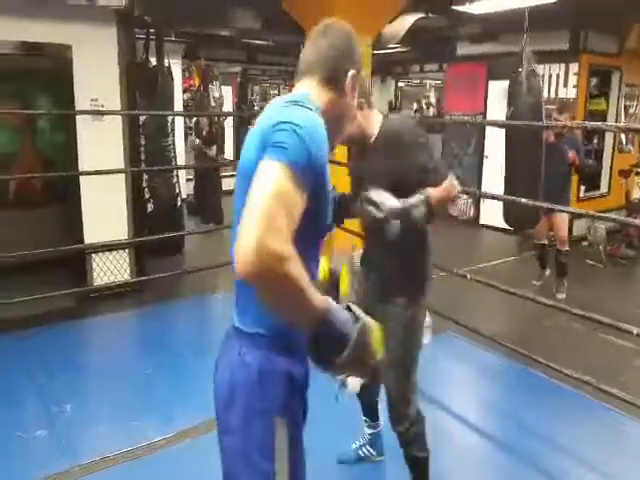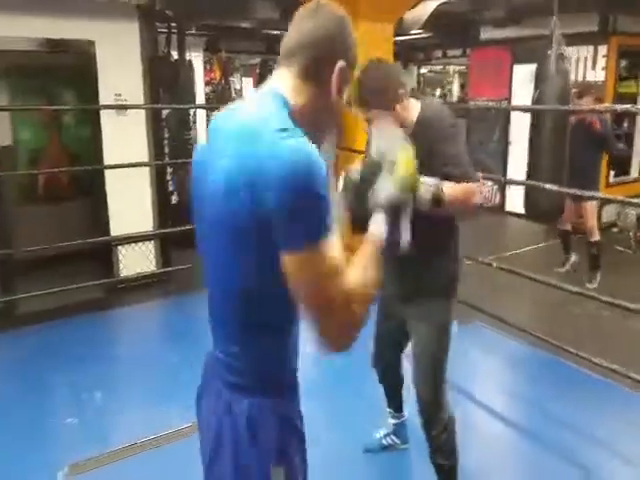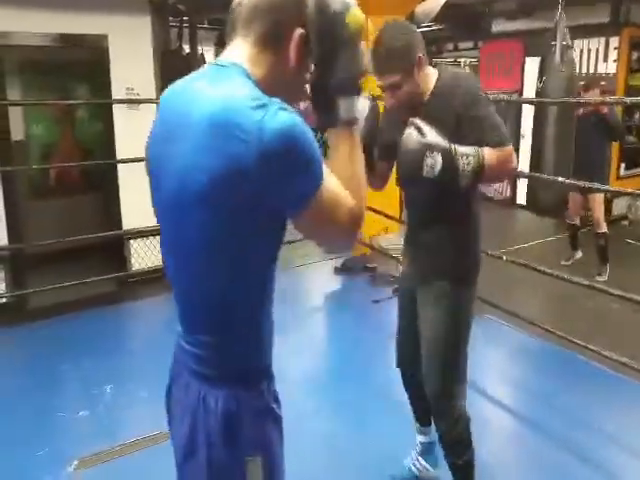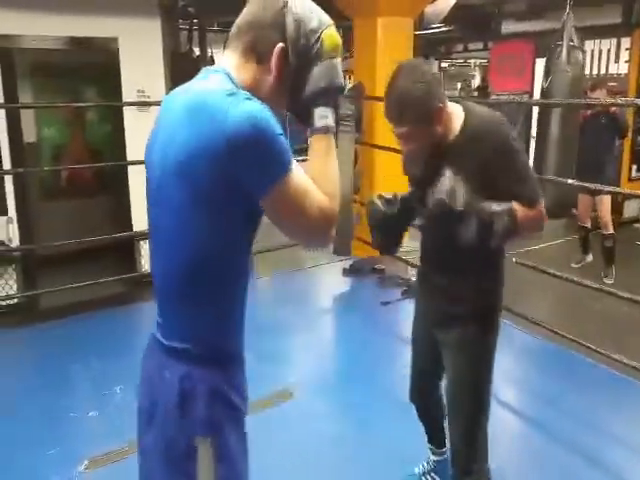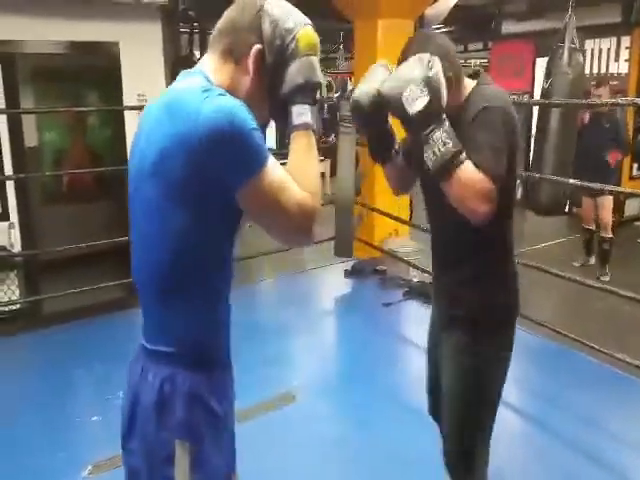
dt=0.3s
person 1, frame 1
left shoulder: (281, 119)
right shoulder: (301, 125)
right elbow: (256, 255)
right wrist: (329, 322)
left hip: (255, 358)
right hip: (264, 368)
person 1, frame 2
left shoulder: (225, 124)
right shoulder: (293, 158)
right elbow: (339, 327)
right wrist: (380, 222)
left hip: (226, 382)
right hip: (256, 404)
person 1, frame 3
left shoulder: (178, 98)
right shoulder: (269, 128)
right elbow: (345, 226)
right wrist: (344, 104)
left hip: (195, 373)
right hip: (231, 393)
person 1, frame 4
left shoulder: (183, 101)
right shoulder: (242, 118)
right elbow: (319, 224)
right wrist: (322, 112)
left hip: (180, 359)
right hip: (197, 374)
person 1, frame 5
left shoulder: (173, 105)
right shoulder: (216, 115)
right elbow: (300, 222)
right wrist: (301, 109)
left hip: (189, 366)
right hip: (181, 383)
person 2, frame 1
left shoulder: (403, 134)
right shoulder: (358, 147)
left elbow: (450, 189)
left wrist: (404, 209)
right wrist: (336, 206)
left hip: (404, 283)
right hip: (372, 274)
left knee: (399, 392)
right ankle: (372, 437)
person 2, frame 2
left shoulder: (437, 123)
left elbow: (470, 195)
left wrist: (412, 185)
left hip: (432, 279)
right hip: (396, 268)
left knee: (430, 394)
right knee: (384, 356)
right ankle: (397, 425)
person 2, frame 3
left shoulder: (460, 90)
right shoulder: (394, 106)
left elbow: (507, 161)
right elbow: (376, 176)
left wrist: (449, 155)
right wrist: (359, 139)
left hip: (452, 262)
right hip: (415, 253)
left knee: (443, 383)
right knee: (409, 362)
person 2, frame 4
left shoulder: (490, 133)
right shoulder: (418, 142)
left elbow: (535, 215)
left wrist: (481, 214)
right wrist: (395, 213)
left hip: (471, 304)
right hip: (429, 290)
left knee: (467, 431)
right knee: (421, 389)
person 2, frame 5
left shoulder: (489, 109)
right shoulder: (434, 110)
left elbow: (479, 203)
right elbow: (399, 184)
left wrist: (430, 126)
right wrist: (377, 132)
left hip: (483, 305)
right hip: (450, 295)
left knee: (461, 439)
right knee: (442, 404)
person 3, frame 1
left shoulder: (573, 139)
right shoulder: (544, 135)
left wrist: (576, 160)
right wrist: (543, 143)
left hip: (560, 196)
right hip: (541, 193)
left knee: (562, 237)
right knee: (539, 234)
left ankle: (561, 278)
right ankle: (543, 269)
person 3, frame 2
left shoulder: (600, 121)
right shoulder: (570, 120)
left elbow: (612, 148)
left wrist: (598, 129)
right wrist: (567, 125)
left hip: (589, 182)
right hip: (569, 179)
left knee: (590, 226)
right knee: (563, 220)
left ankle: (594, 270)
right ankle: (569, 255)
person 3, frame 3
left shoulder: (606, 113)
right shoulder: (578, 114)
left elbow: (618, 135)
left wrist: (605, 112)
right wrist: (574, 117)
left hip: (596, 174)
right hip: (576, 172)
left knee: (598, 219)
right knee: (571, 213)
left ankle: (603, 263)
right ankle: (575, 250)
person 3, frame 4
left shoulder: (611, 115)
right shoulder: (585, 115)
left elbow: (623, 132)
left wrist: (614, 111)
right wrist: (581, 118)
left hip: (604, 175)
right hip: (584, 173)
left knee: (605, 220)
right knee: (582, 215)
left ankle: (609, 266)
right ankle: (585, 253)
person 3, frame 5
left shoulder: (614, 120)
right shoulder: (587, 117)
left elbow: (626, 146)
right elbow: (574, 140)
left wrist: (617, 154)
right wrist: (580, 125)
left hip: (606, 178)
right hip: (586, 176)
left knee: (605, 222)
right knee: (587, 219)
left ankle: (603, 265)
right ankle: (588, 255)
